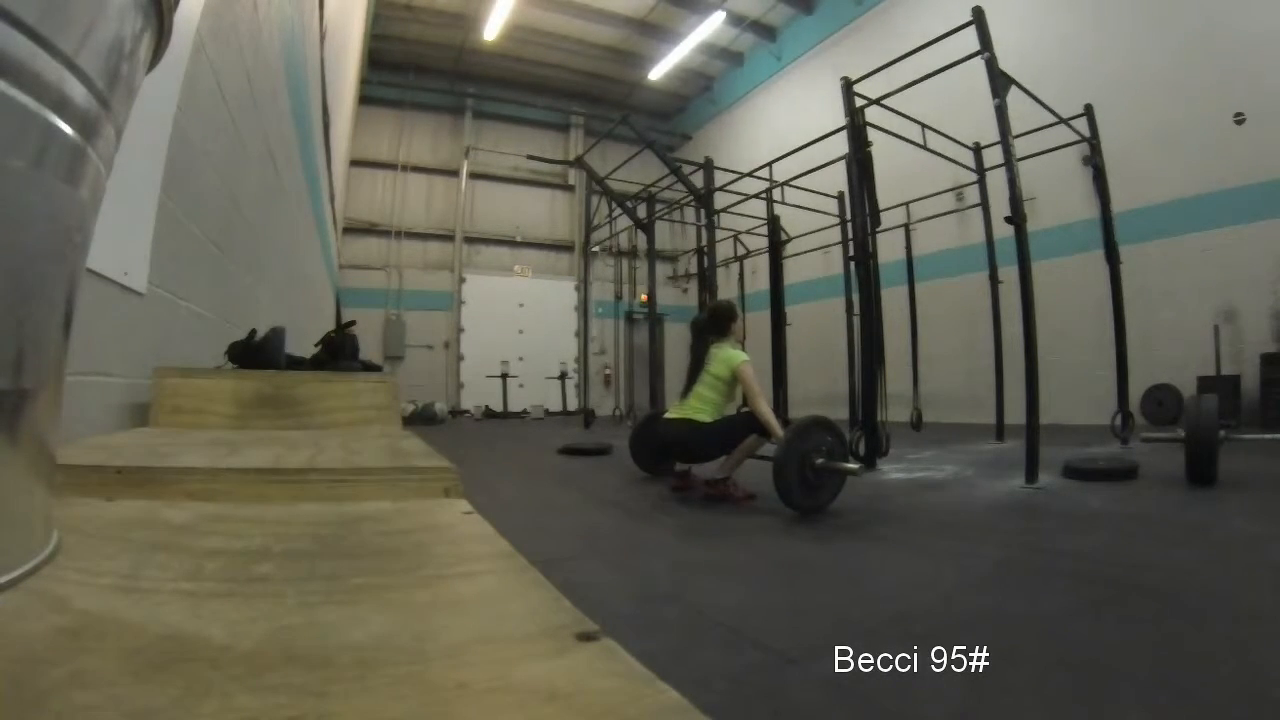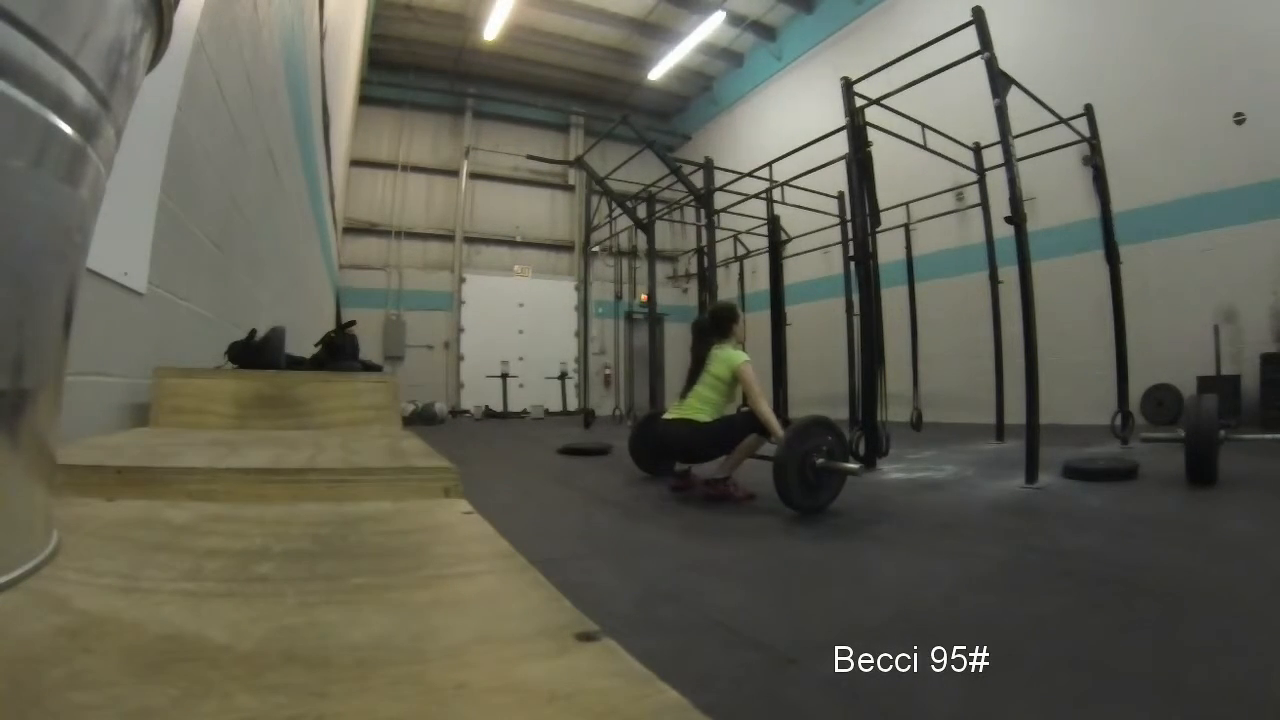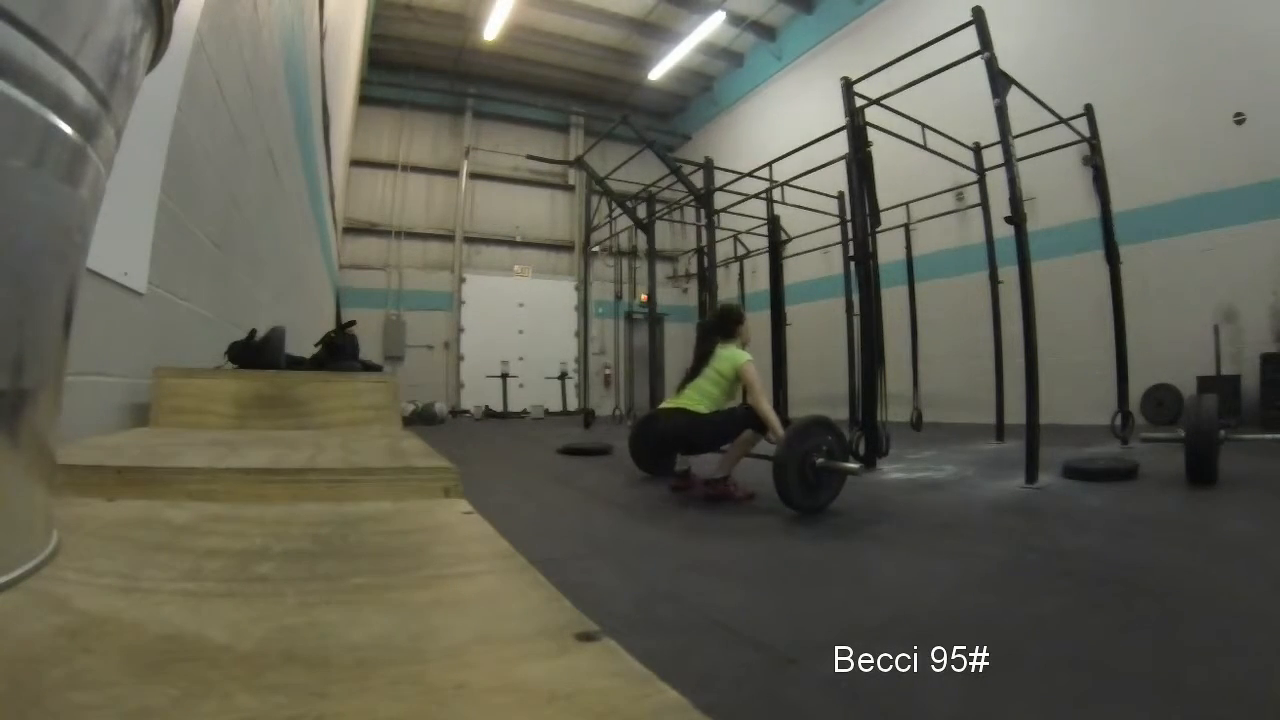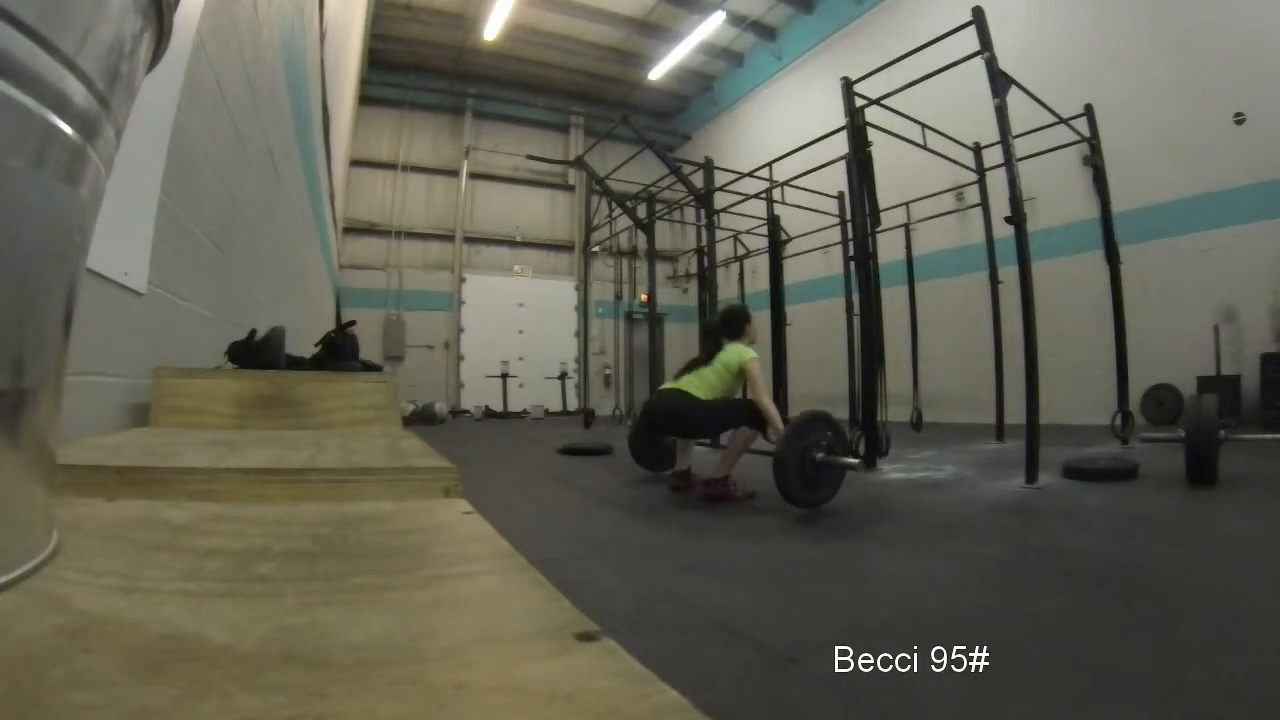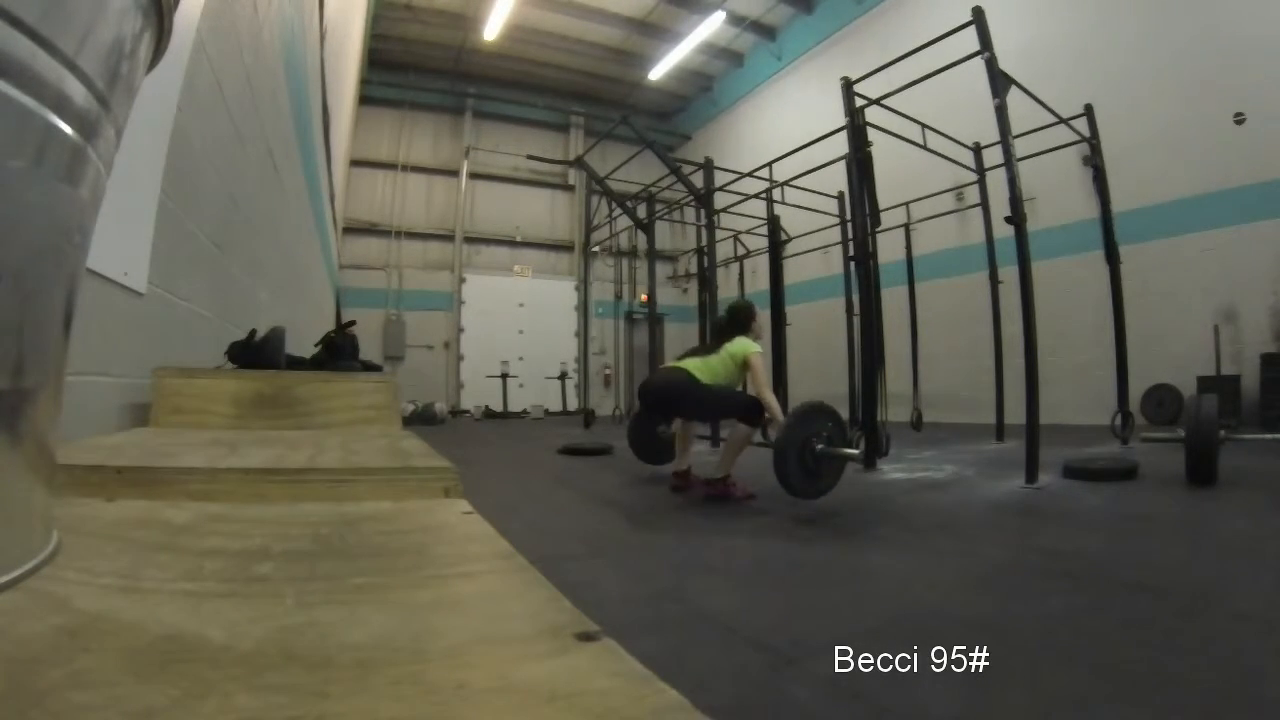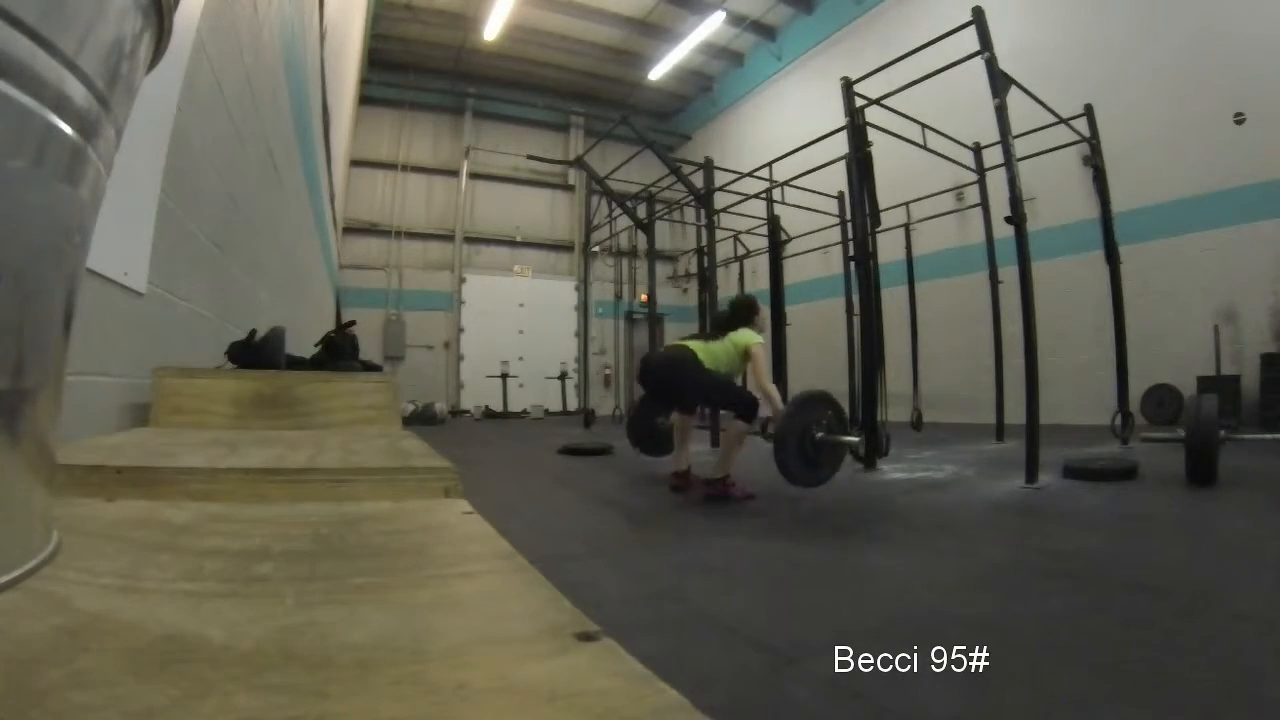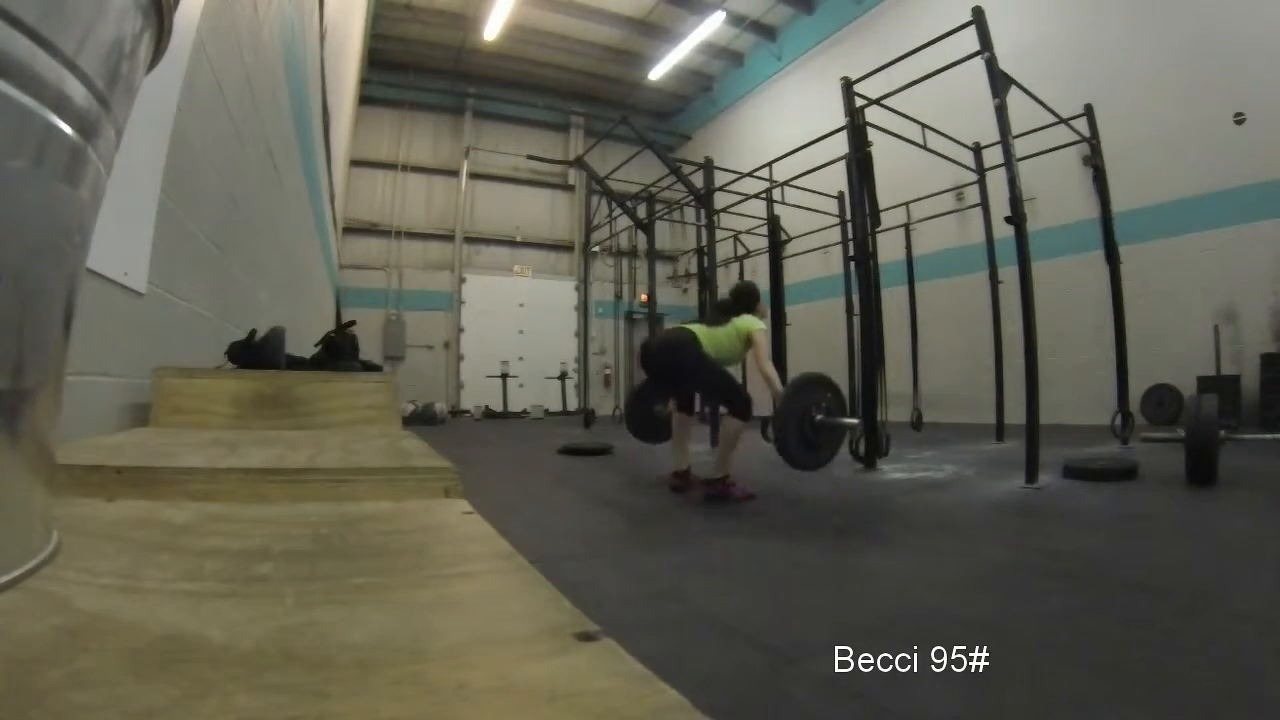
dt=0.1s
person 1, frame 1
left shoulder: (704, 354)
right shoulder: (735, 357)
right elbow: (758, 403)
left hip: (668, 434)
right hip: (692, 438)
right knee: (760, 422)
left ankle: (682, 473)
right ankle: (719, 481)
person 1, frame 2
left shoulder: (705, 354)
right shoulder: (736, 358)
right elbow: (759, 403)
left hip: (668, 434)
right hip: (691, 438)
right knee: (760, 422)
left ankle: (683, 474)
right ankle: (718, 481)
person 1, frame 3
left shoulder: (709, 354)
right shoulder: (740, 357)
right elbow: (761, 402)
left hip: (662, 427)
right hip: (684, 431)
right knee: (756, 418)
left ankle: (682, 473)
right ankle: (718, 481)
person 1, frame 4
left shoulder: (716, 350)
right shoulder: (745, 354)
right elbow: (763, 399)
left hip: (652, 411)
right hip: (678, 411)
right knee: (754, 414)
left ankle: (681, 473)
right ankle: (717, 482)
person 1, frame 5
left shoulder: (723, 344)
right shoulder: (749, 347)
right elbow: (764, 392)
left hip: (652, 390)
right hip: (678, 388)
left knee: (690, 404)
right knee: (751, 408)
left ankle: (681, 473)
right ankle: (719, 481)
person 1, frame 6
left shoulder: (724, 336)
right shoulder: (752, 338)
right elbow: (764, 383)
left hip: (650, 367)
right hip: (677, 369)
left knee: (686, 401)
right knee: (747, 406)
left ankle: (681, 473)
right ankle: (718, 481)
person 1, frame 7
left shoulder: (727, 320)
right shoulder: (754, 323)
right elbow: (764, 365)
left hip: (653, 348)
right hip: (681, 350)
left knee: (685, 400)
right knee: (740, 403)
left ankle: (680, 474)
right ankle: (718, 482)
